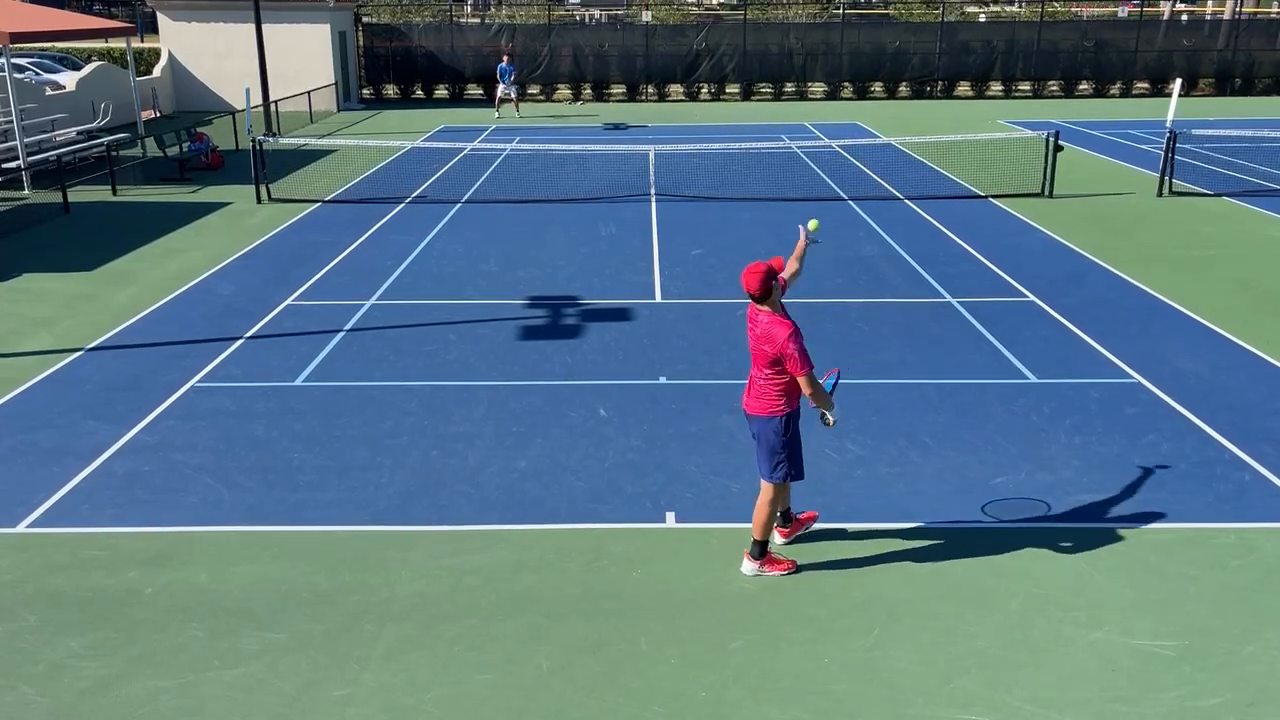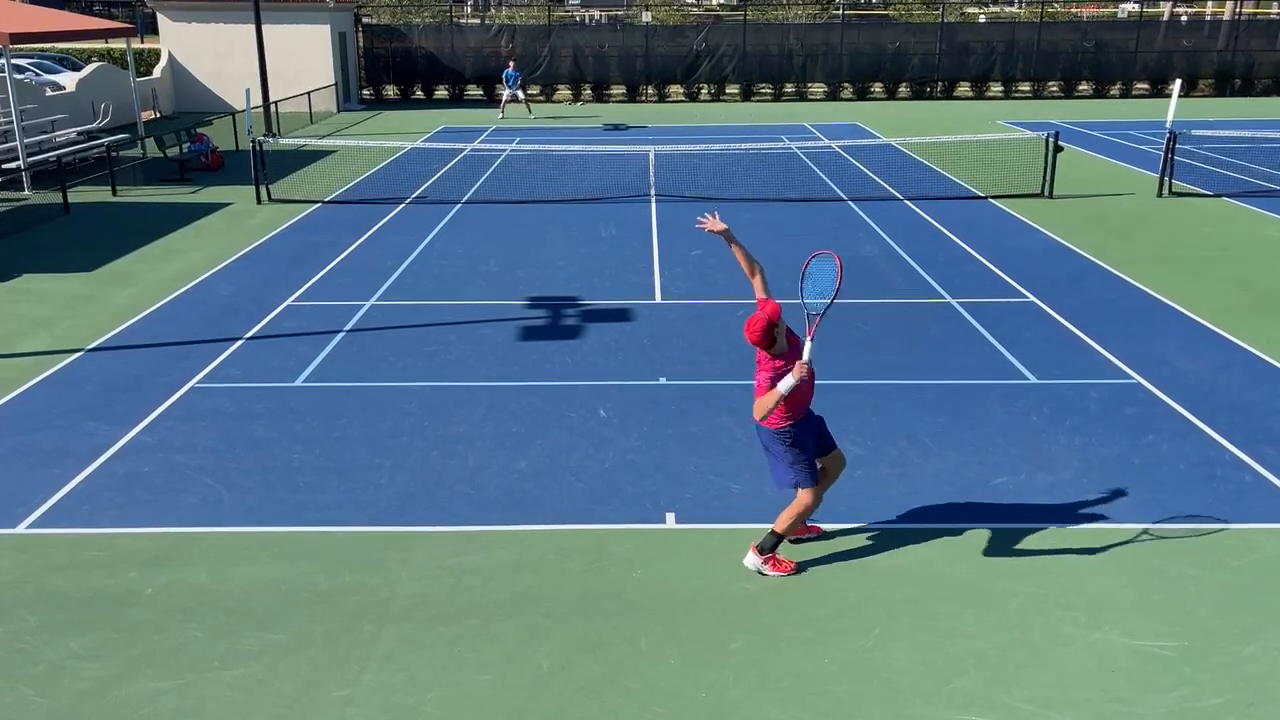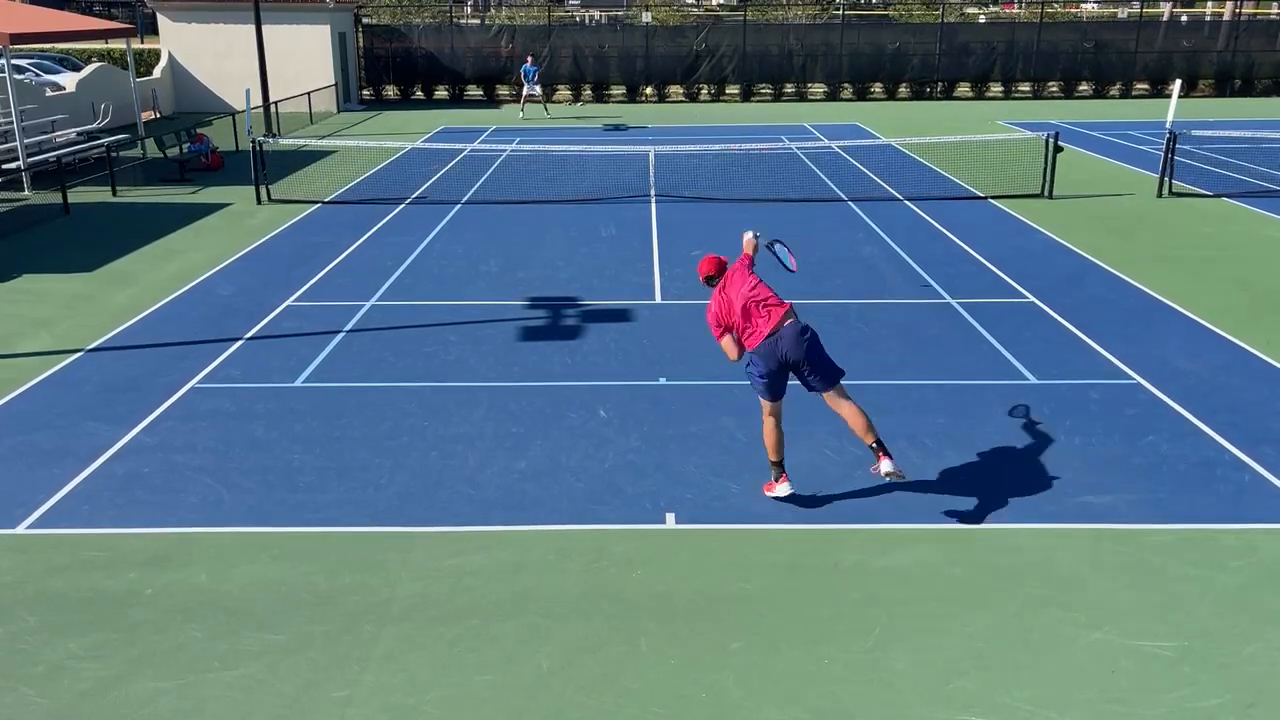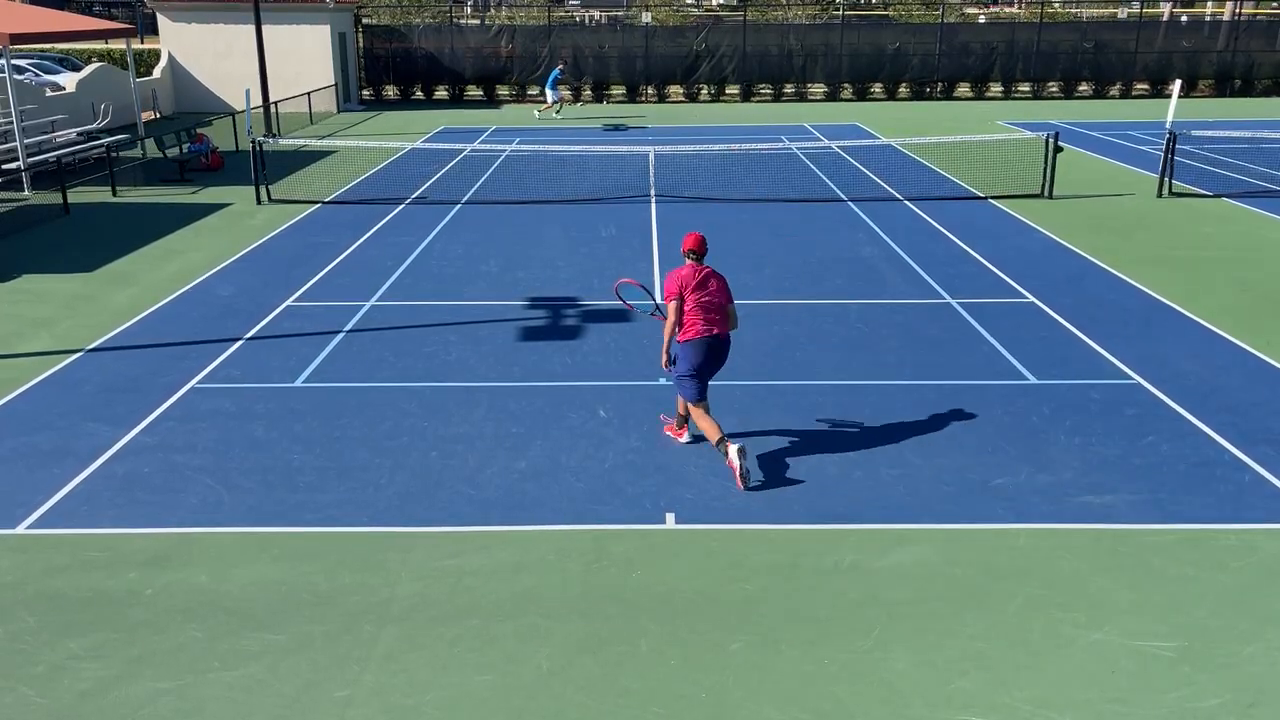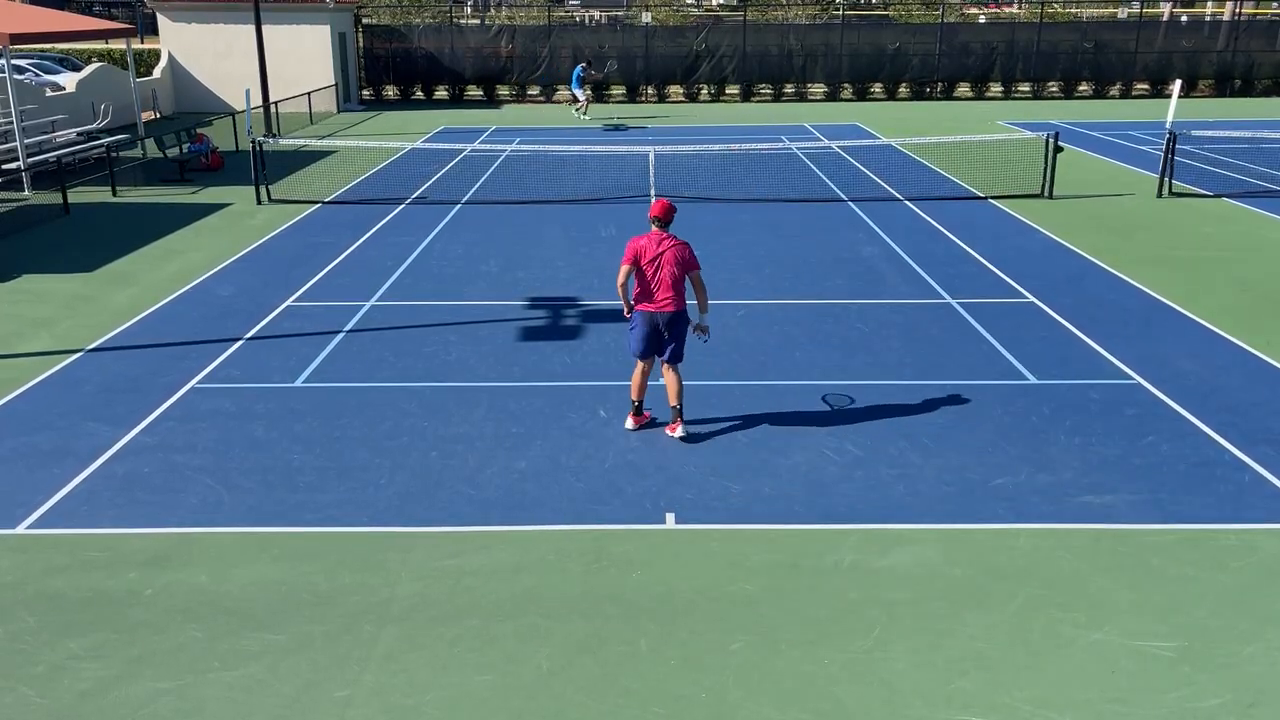
dt=0.5s
person 1, frame 1
left shoulder: (757, 304)
right shoulder: (785, 333)
left elbow: (789, 272)
right elbow: (809, 388)
left wrist: (803, 244)
right wrist: (829, 409)
left hip: (757, 405)
right hip: (774, 414)
left knee: (785, 472)
right knee: (774, 486)
left ankle: (785, 523)
right ankle: (756, 558)
person 1, frame 2
left shoulder: (766, 318)
right shoulder: (770, 370)
left elbow: (755, 272)
right elbow: (759, 413)
left wrist: (727, 236)
right wrist: (790, 380)
left hip: (800, 416)
right hip: (782, 430)
left knee: (835, 463)
right knee: (809, 497)
left ankle: (794, 525)
right ankle: (760, 553)
person 1, frame 3
left shoulder: (715, 311)
right shoulder: (739, 271)
left elbow: (735, 355)
right elbow: (751, 246)
right wrist: (750, 238)
left hip: (762, 353)
right hip: (793, 333)
left knee: (771, 414)
right knee: (837, 397)
left ankle: (778, 480)
right ankle: (883, 458)
person 1, frame 4
left shoulder: (675, 277)
right shoulder: (719, 278)
left elbow: (673, 319)
right elbow: (733, 322)
left wrist: (665, 351)
left hip: (693, 344)
right hip: (721, 342)
left knee: (698, 411)
right knee: (690, 383)
left ankle: (729, 449)
right ankle: (680, 426)
person 1, frame 5
left shoulder: (636, 244)
right shoulder: (683, 248)
left elbow: (621, 283)
right elbow: (700, 289)
left wrist: (627, 306)
right wrist: (703, 319)
left hip: (644, 315)
right hip: (673, 315)
left knee: (643, 365)
right knee: (671, 368)
left ankle: (635, 415)
right ankle: (677, 421)
